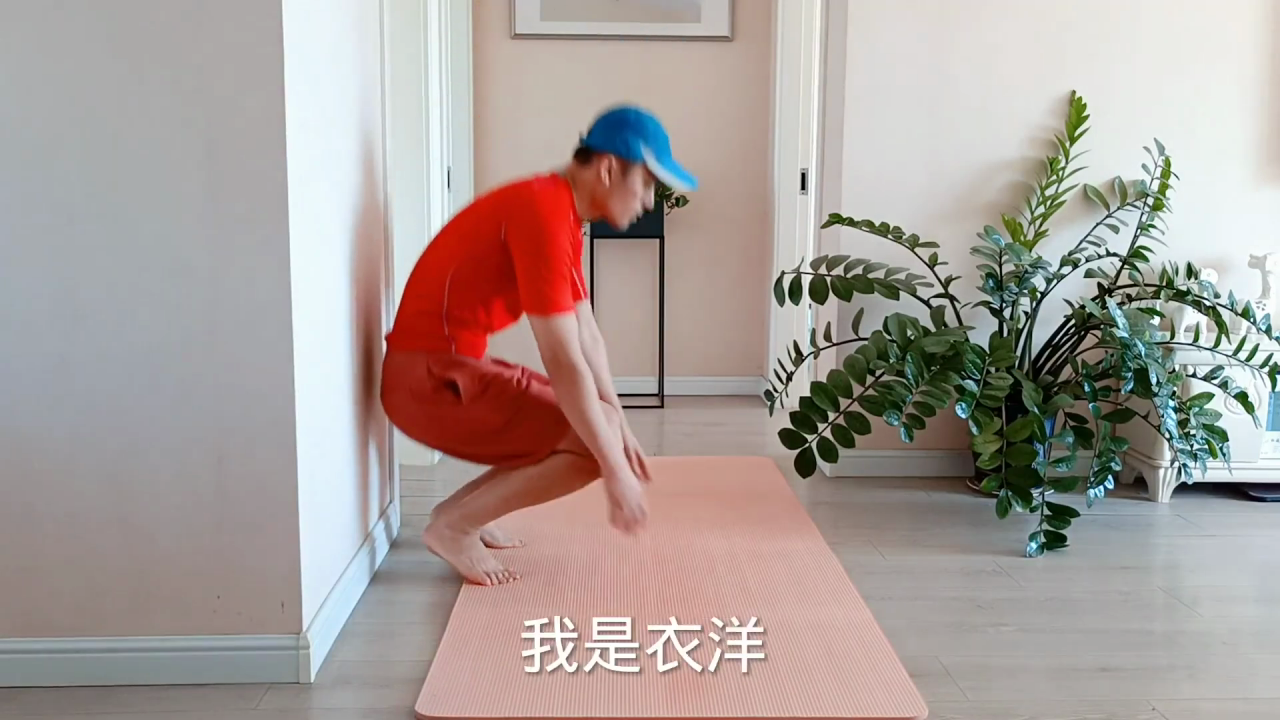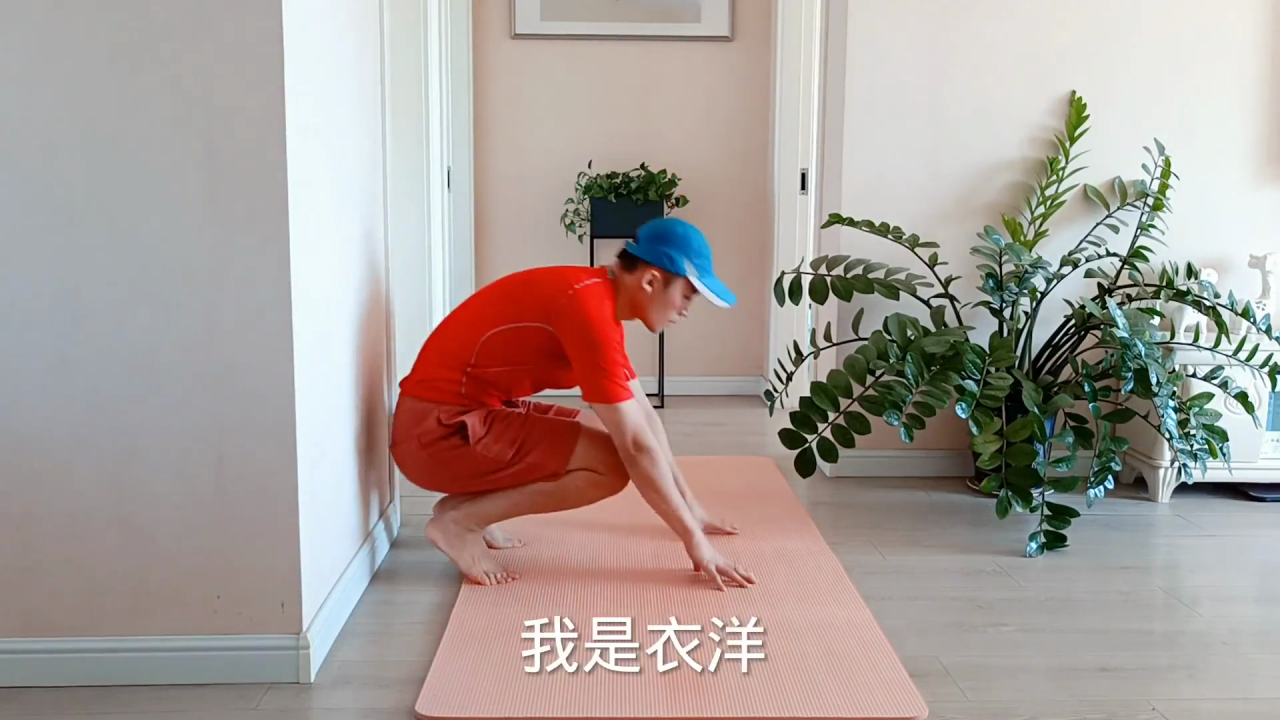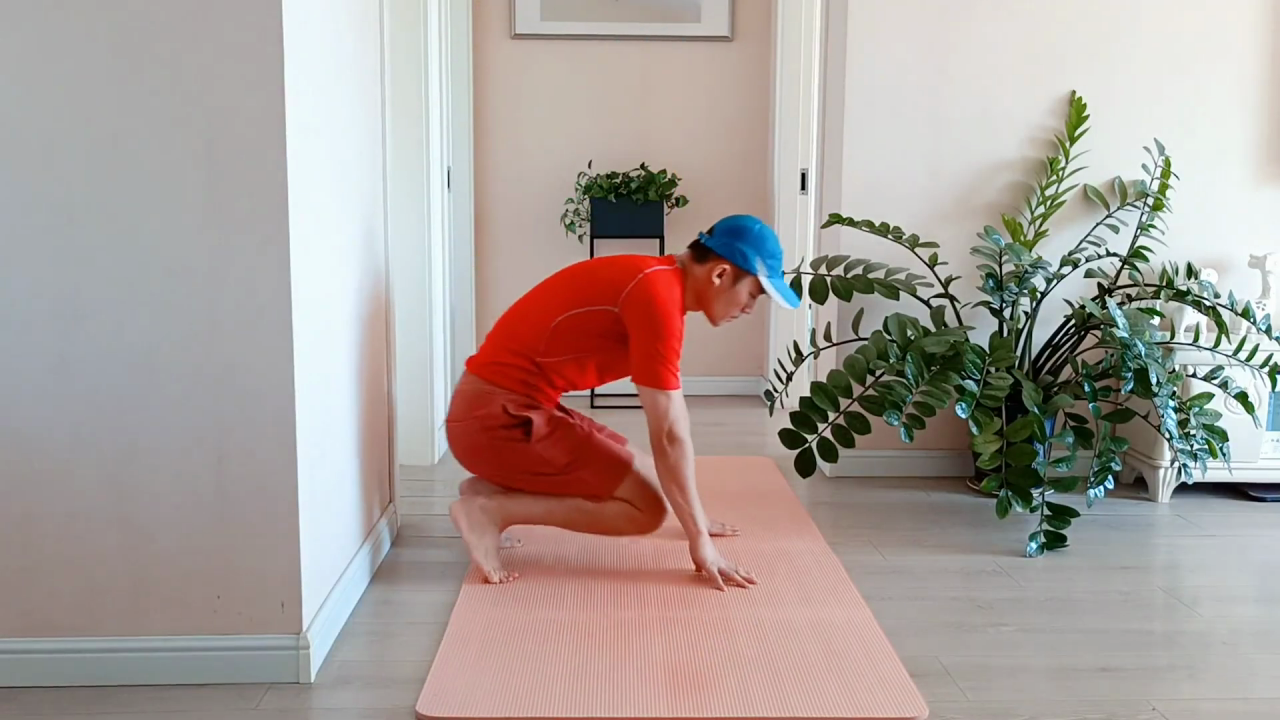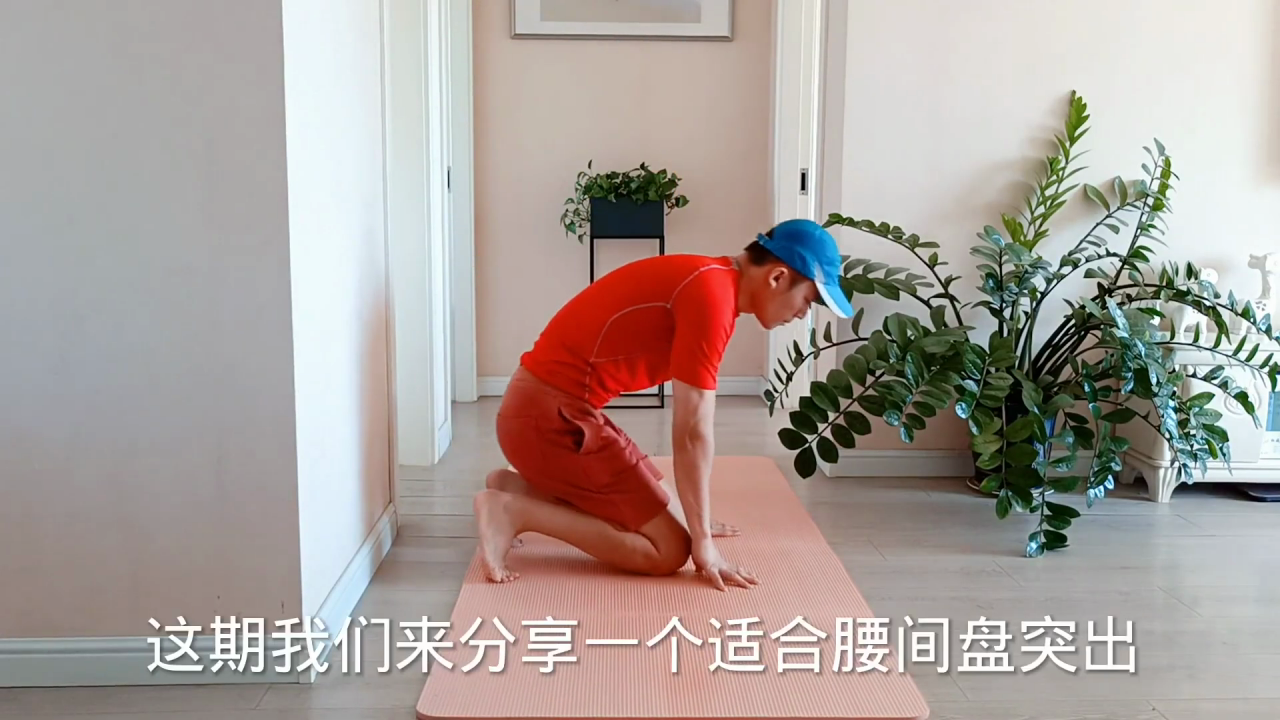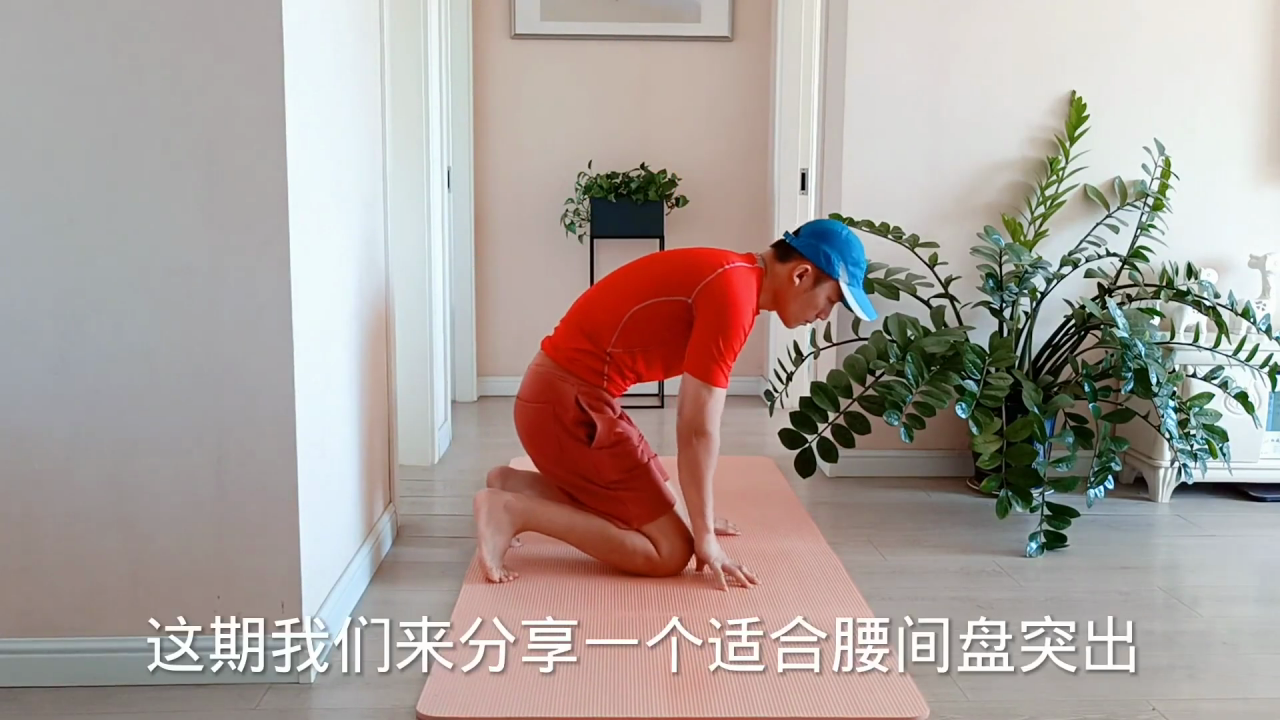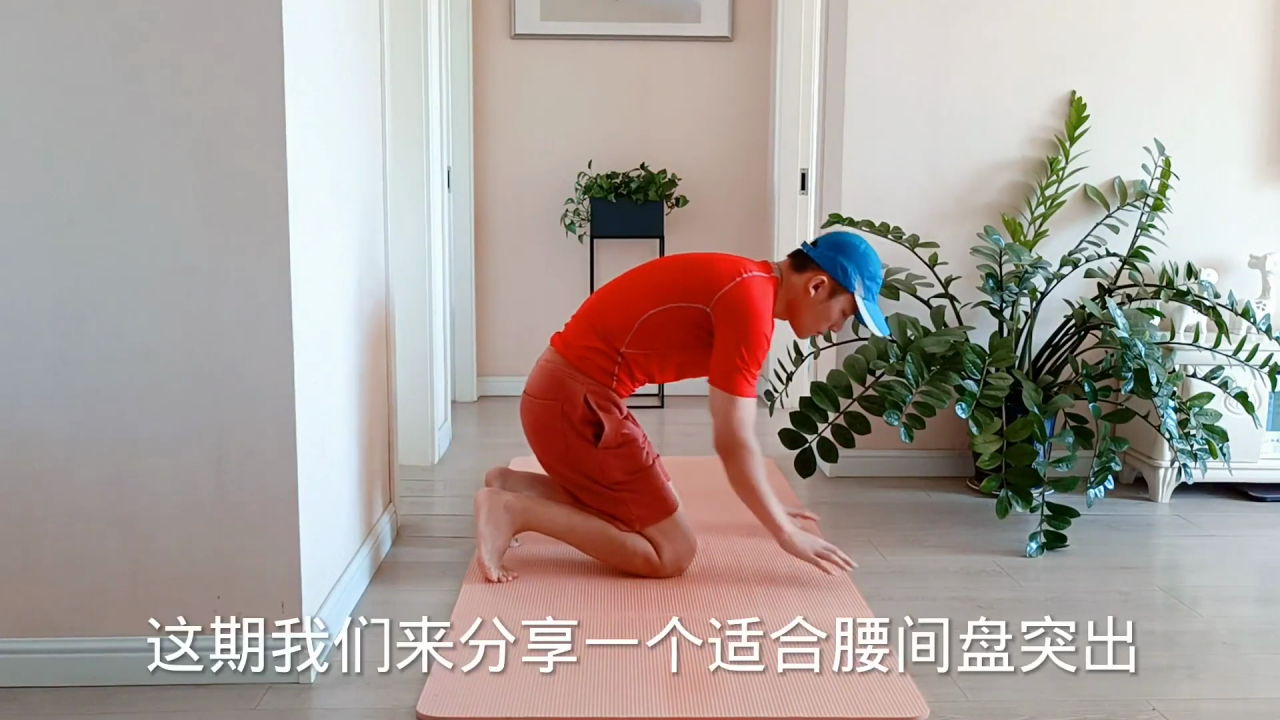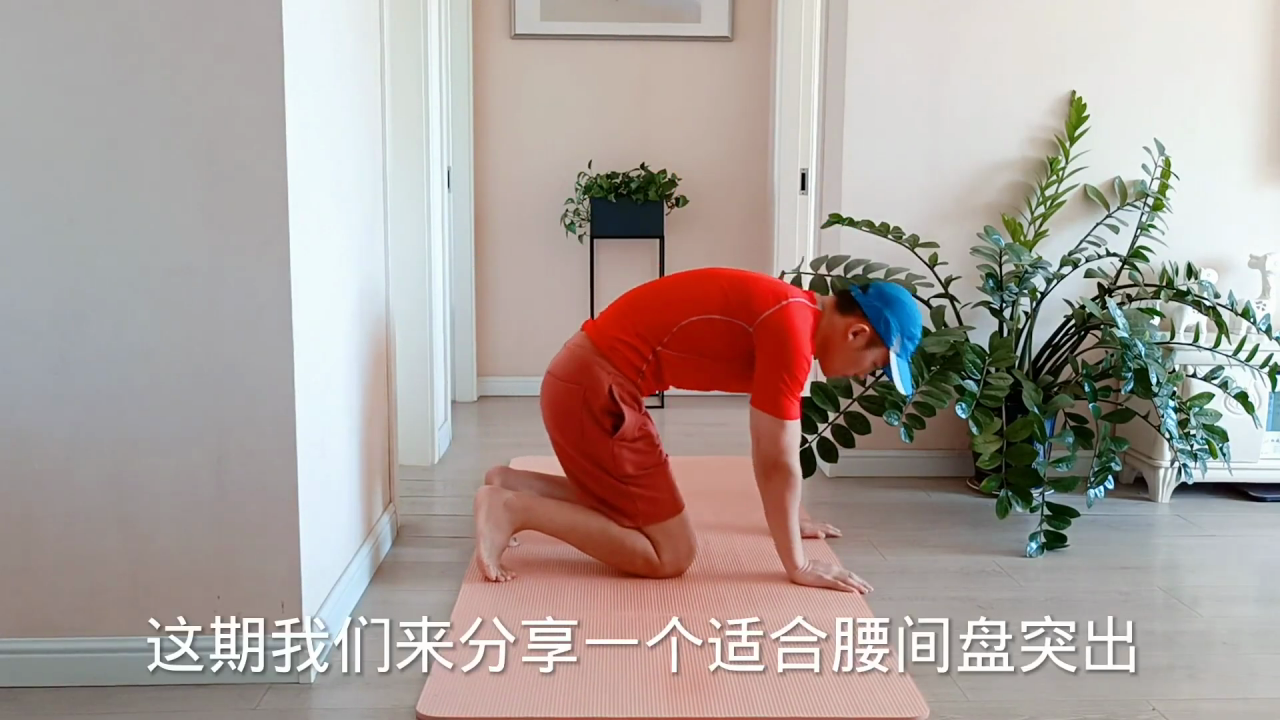
dt=0.3s
person 1, frame 1
left shoulder: (562, 212)
right shoulder: (543, 214)
left elbow: (586, 337)
right elbow: (564, 360)
left wrist: (618, 427)
right wrist: (613, 468)
left hip: (449, 367)
right hip: (428, 380)
left knee: (599, 430)
right knee: (593, 447)
left ankle: (467, 513)
right ankle: (455, 523)
person 1, frame 2
left shoulder: (597, 298)
right shoulder: (590, 310)
left elbow: (643, 417)
right elbow: (636, 444)
left wrist: (689, 505)
right wrist: (693, 538)
left hip: (457, 414)
right hip: (436, 432)
left knee: (609, 437)
right knee: (611, 464)
left ankle: (473, 503)
right ankle: (461, 521)
person 1, frame 3
left shoulder: (658, 282)
right shoulder: (658, 297)
left elbow: (673, 415)
right elbow: (669, 433)
left wrist: (691, 515)
right wrist: (699, 539)
left hip: (504, 404)
right hip: (495, 416)
left knee: (641, 474)
right knee: (644, 509)
left ankle: (495, 489)
right ankle: (488, 510)
person 1, frame 4
left shoulder: (709, 281)
right shoulder: (712, 296)
left elbow: (692, 424)
right elbow: (692, 433)
left wrist: (695, 517)
right wrist: (703, 542)
left hip: (546, 405)
right hip: (551, 415)
left knee: (661, 508)
right knee: (668, 550)
left ankle: (518, 487)
right ankle: (512, 510)
person 1, frame 5
left shoulder: (734, 277)
right shoulder: (733, 294)
left elbow: (697, 416)
right elbow: (698, 428)
left wrist: (702, 515)
right wrist: (705, 534)
left hip: (563, 389)
right hip: (568, 400)
left knee: (650, 509)
right knee: (671, 552)
left ankle: (517, 484)
right ankle: (513, 510)
person 1, frame 6
left shoulder: (748, 285)
right shoulder: (751, 304)
left elbow: (732, 424)
right elbow: (734, 442)
left wrist: (763, 503)
right wrist: (786, 534)
left hip: (568, 388)
right hip: (576, 400)
left knee: (641, 509)
right knee: (672, 554)
left ankle: (513, 486)
right ankle: (513, 510)
person 1, frame 7
left shoulder: (791, 313)
right shoulder: (791, 330)
left elbow: (768, 441)
right elbow: (780, 463)
left wrist: (784, 523)
right wrist: (796, 564)
left hip: (585, 376)
right hip: (595, 389)
left knee: (637, 509)
right knee: (670, 555)
left ankle: (513, 484)
right ankle: (511, 508)
